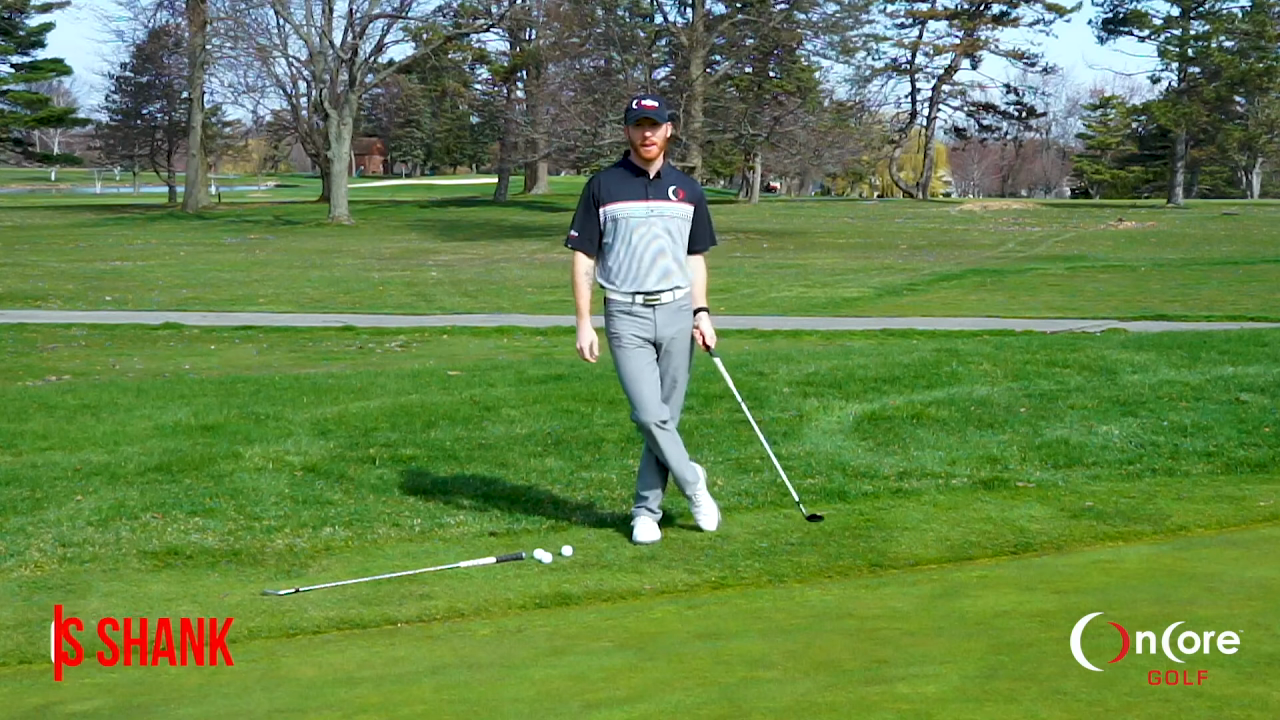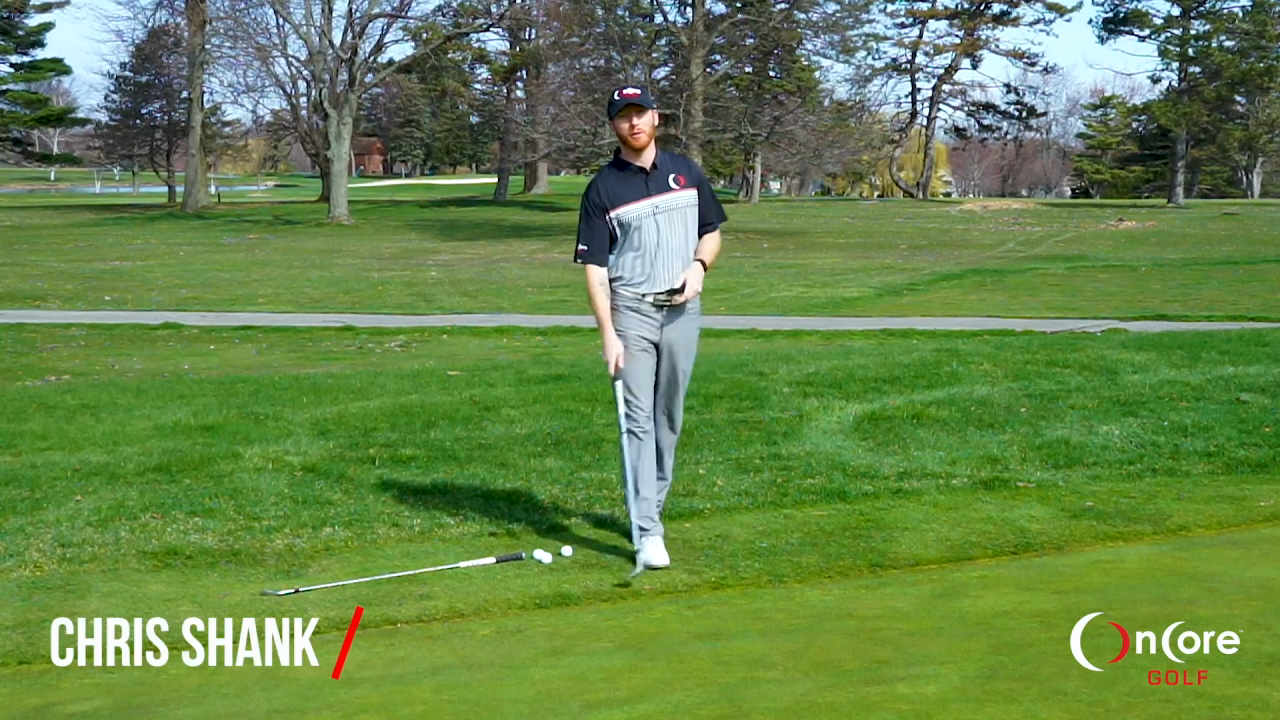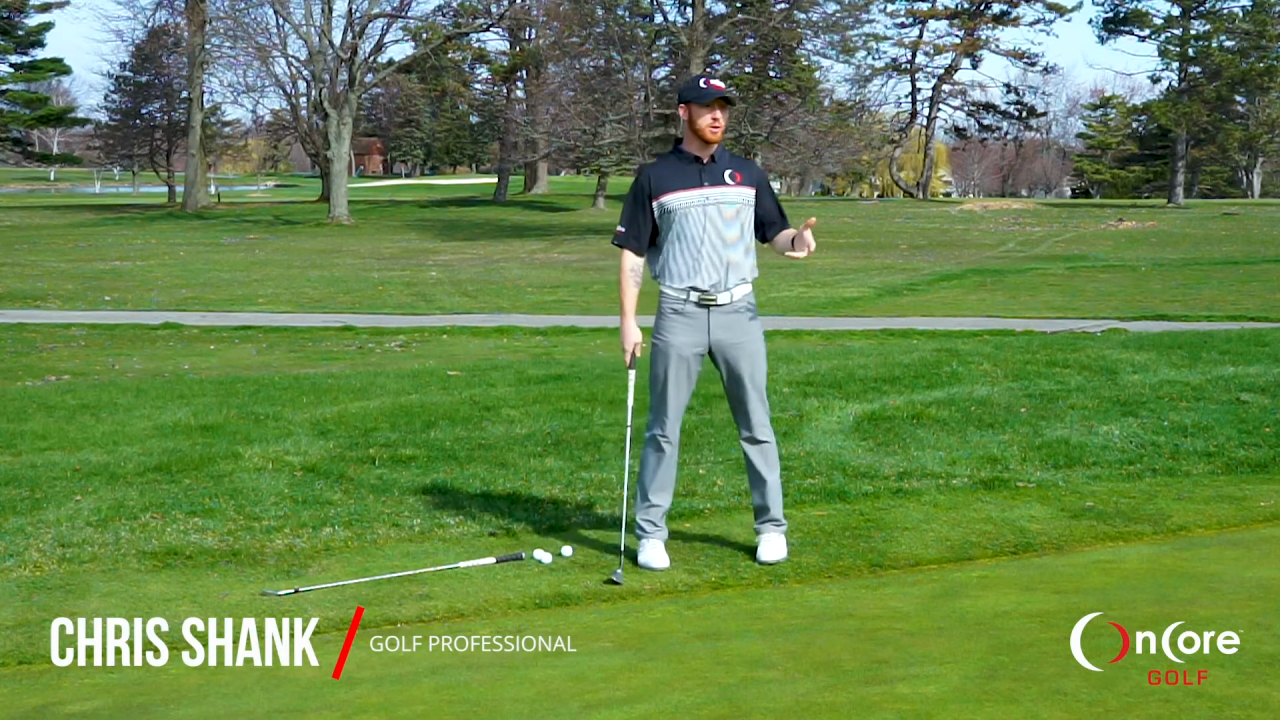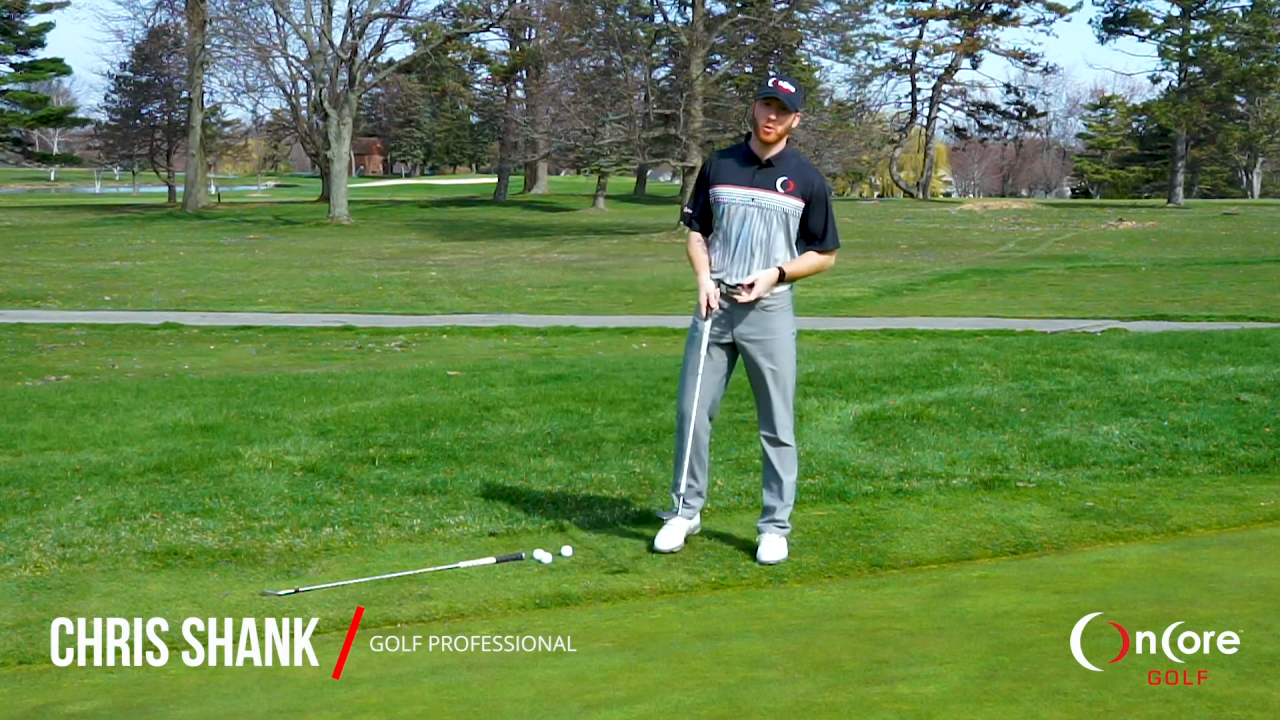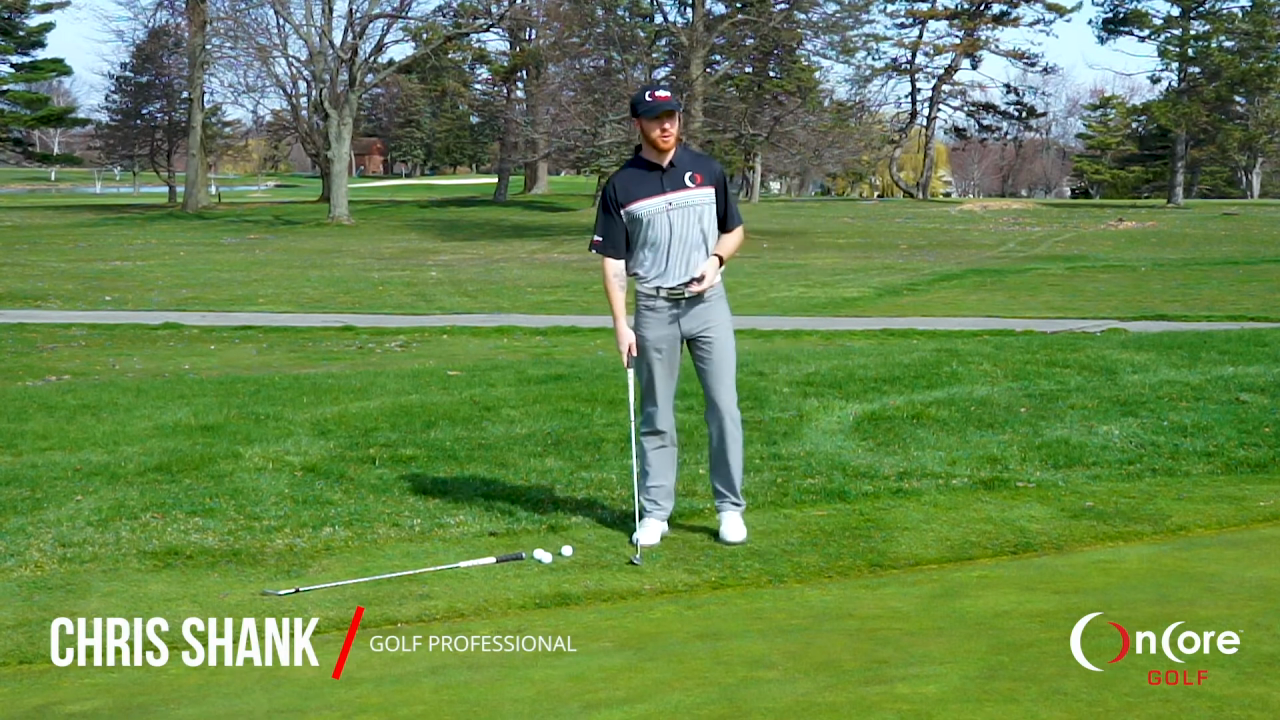
dt=1s
person 1, frame 1
left shoulder: (688, 189)
right shoulder: (602, 185)
left elbow: (695, 257)
right elbow: (583, 257)
left wrist: (701, 313)
right wrist: (583, 322)
left hip: (676, 313)
right hip: (626, 315)
left knee: (667, 415)
right knee: (649, 415)
left ankle: (647, 509)
right ankle: (691, 481)
person 1, frame 2
left shoulder: (687, 171)
right shoulder: (602, 189)
left elbow: (713, 231)
right elbow: (593, 267)
left wrist: (698, 267)
right wrist: (607, 334)
left hip: (682, 312)
right hip: (631, 313)
left knee: (667, 420)
right knee: (636, 422)
left ankle: (649, 507)
right ankle: (648, 532)
person 1, frame 3
left shoulder: (748, 173)
right shoulder: (653, 177)
left elbow: (774, 233)
right elbow: (633, 253)
left wrist: (795, 240)
right wrist: (627, 321)
left hip: (737, 313)
right hip: (679, 315)
left knee: (755, 427)
right knee: (664, 427)
left ankle: (771, 525)
right ankle: (650, 531)
person 1, frame 4
left shoulder: (807, 179)
right shoulder: (717, 166)
left elbow: (824, 254)
right elbow: (696, 232)
left wrist: (775, 273)
right wrist: (704, 277)
left hip: (770, 311)
right hip: (716, 307)
left knee: (776, 426)
right knee: (692, 410)
left ankle: (775, 527)
right ankle: (686, 510)
person 1, frame 5
left shoulder: (708, 170)
right shoulder: (619, 186)
left elbow: (733, 230)
right elbow: (613, 261)
left wrist: (717, 260)
right wrist: (620, 324)
left hip: (707, 304)
right hip: (654, 309)
left knee: (722, 408)
right knee: (656, 416)
left ankle: (729, 506)
right ankle: (655, 512)
